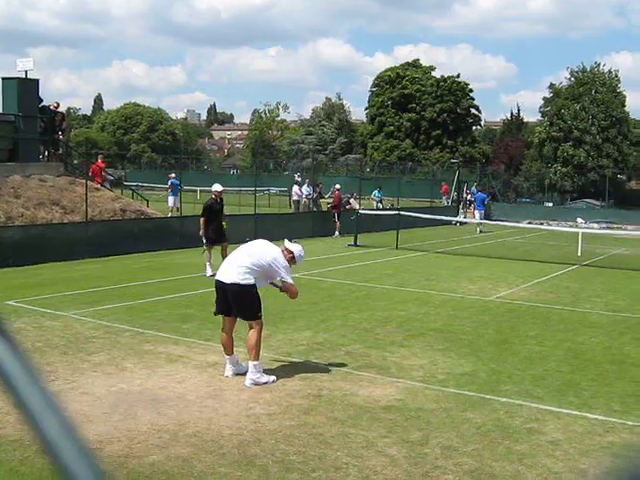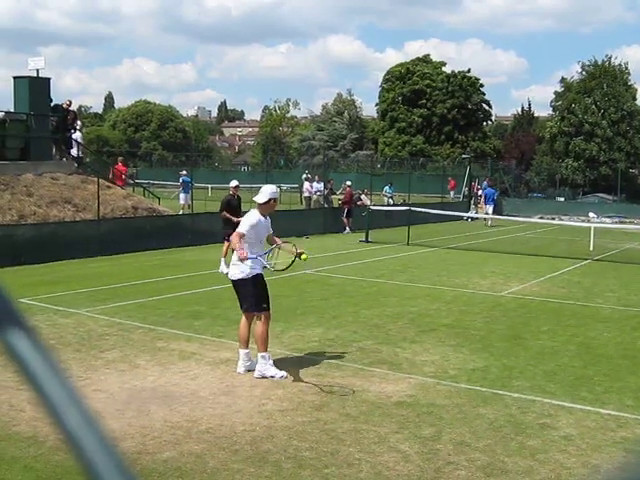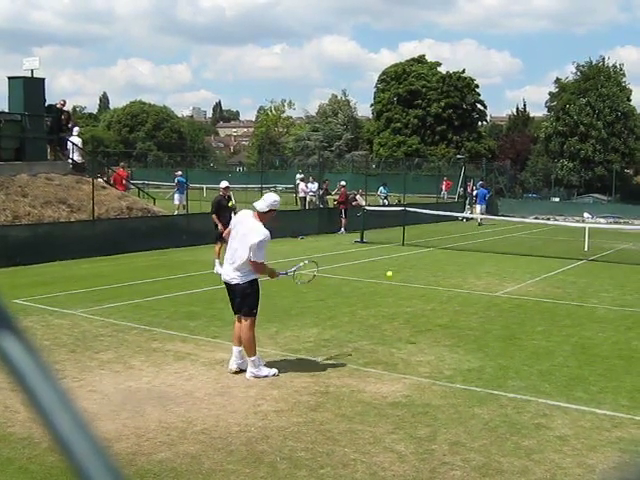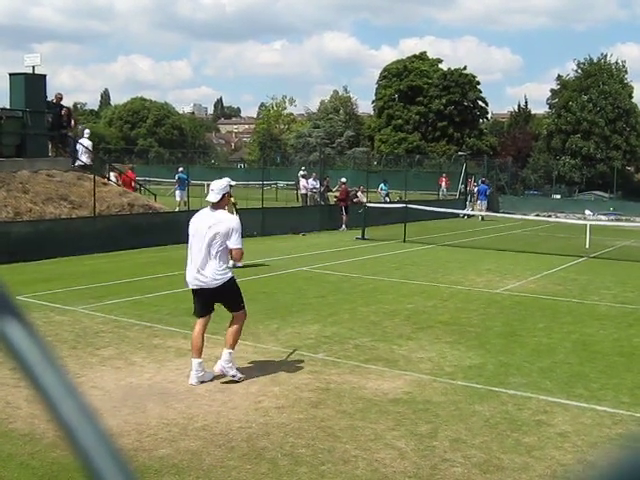
dt=0.7s
person 1, frame 1
left shoulder: (263, 244)
right shoulder: (280, 261)
right elbow: (294, 293)
right wrist: (284, 288)
left hip: (221, 277)
right hip: (240, 281)
left knee: (227, 324)
right knee: (255, 325)
left ankle: (231, 366)
right ankle: (254, 374)
person 1, frame 2
left shoulder: (264, 219)
right shoulder: (253, 219)
left elbow: (271, 238)
right elbow: (236, 236)
right wrist: (239, 250)
left hip: (241, 274)
right hip: (248, 274)
left knee: (248, 316)
right knee: (263, 316)
left ankle: (244, 361)
right ankle: (264, 366)
person 1, frame 3
left shoulder: (242, 215)
right shoulder: (262, 235)
left elbow: (226, 235)
right elbow: (258, 266)
right wrist: (271, 272)
left hip: (229, 275)
right hip: (244, 279)
left knee: (240, 317)
right knee: (248, 321)
left ankle: (237, 360)
right ankle: (254, 367)
person 1, frame 4
left shoulder: (197, 217)
right shoulder: (231, 221)
right elbow: (237, 255)
left hip: (195, 278)
right hip: (219, 278)
left knee: (201, 322)
right knee: (239, 315)
left ankle: (197, 371)
right ankle: (226, 362)
